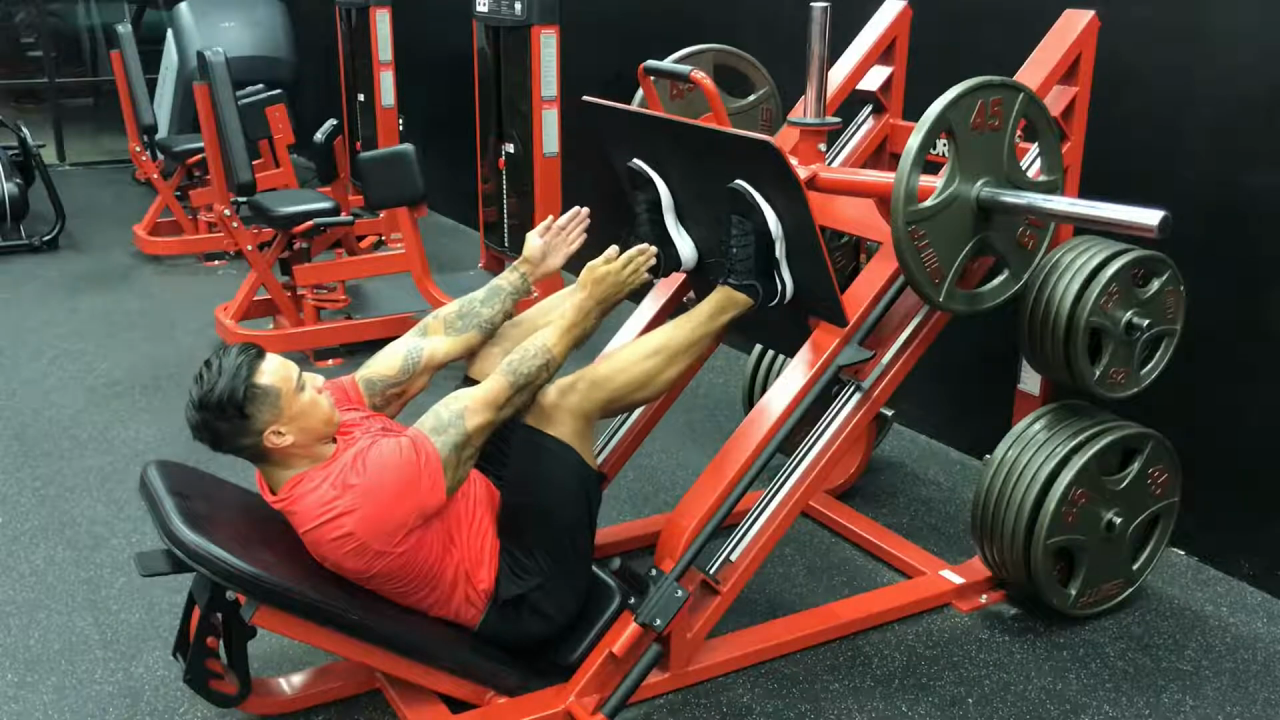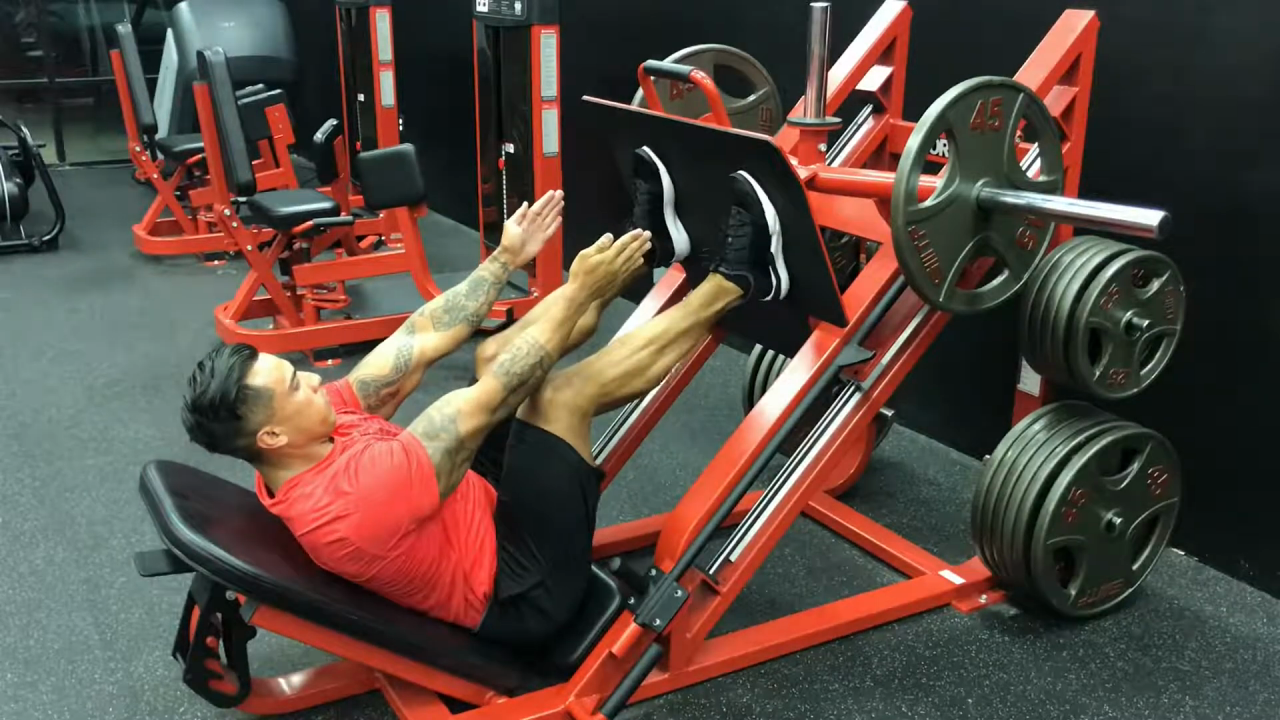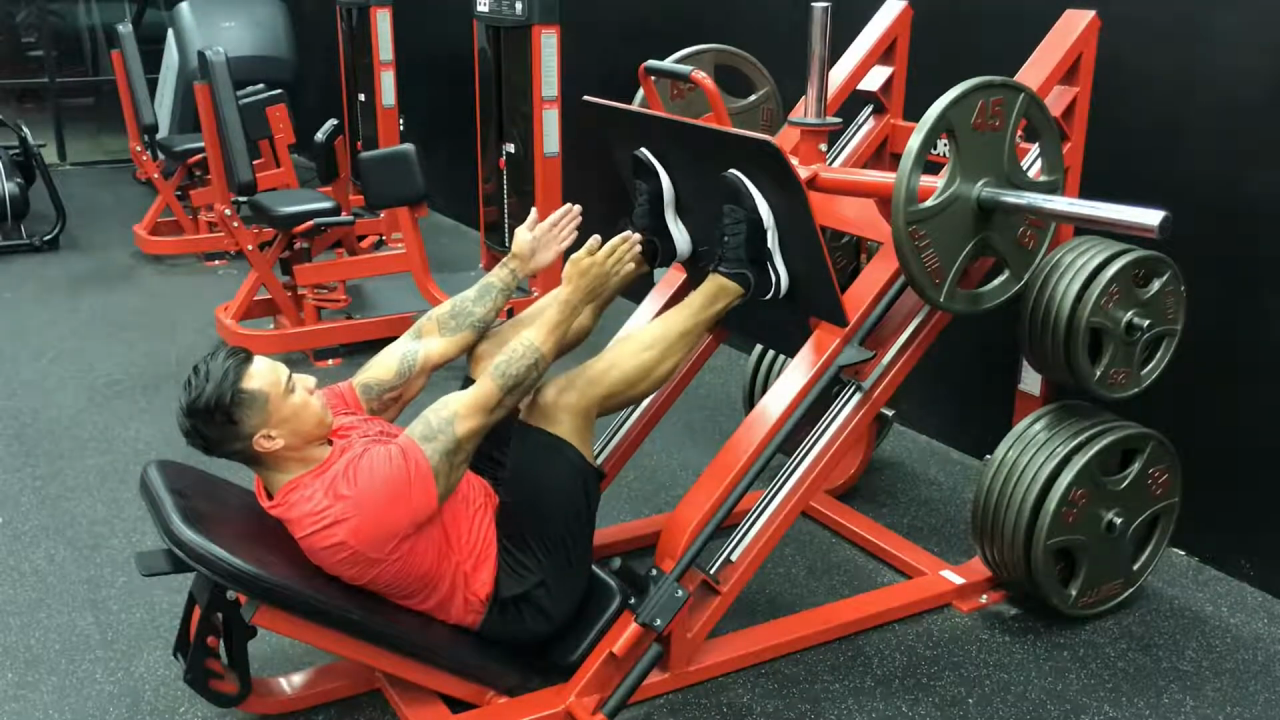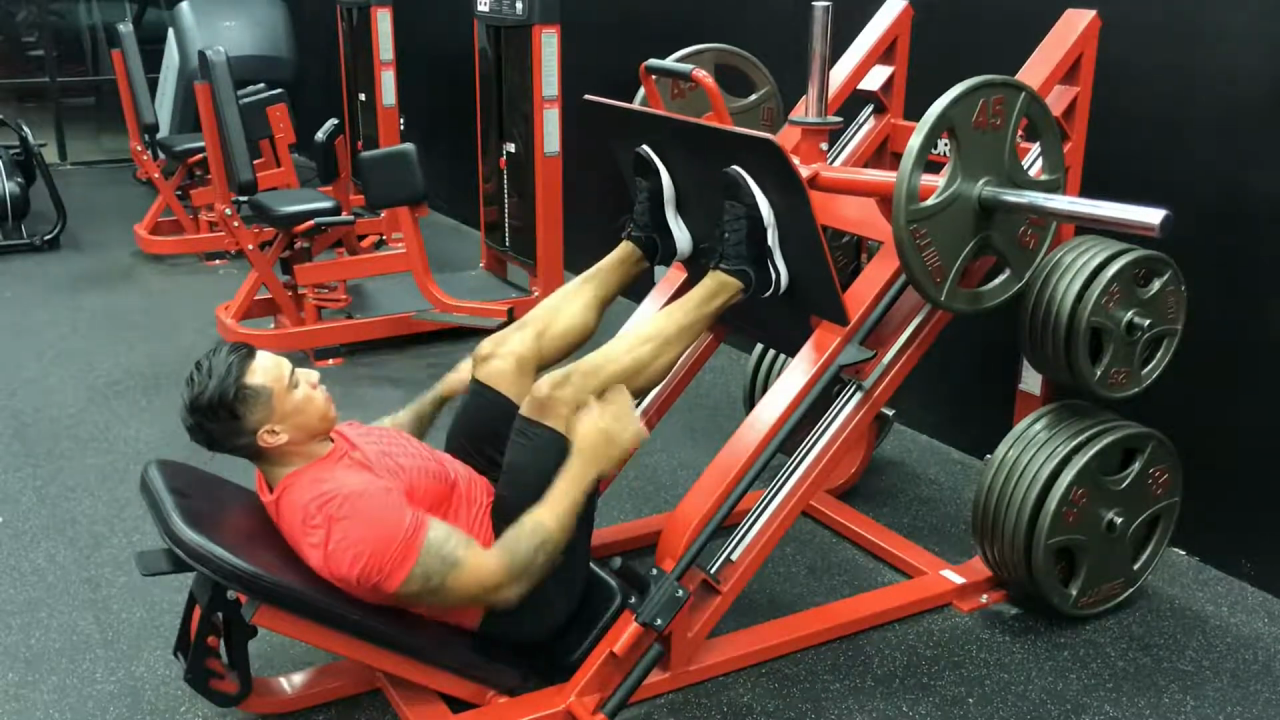
dt=1s
person 1, frame 1
left shoulder: (312, 423)
right shoulder: (356, 490)
left elbow: (430, 347)
right elbow: (498, 401)
left wrist: (527, 269)
right wrist: (588, 301)
left hip: (485, 511)
right hip: (521, 590)
left knee: (490, 349)
right knee: (562, 398)
left ankle: (647, 259)
right ankle: (739, 292)
person 1, frame 2
left shoulder: (304, 439)
right shoulder: (351, 495)
left elbow: (418, 345)
right elbow: (490, 405)
left wrist: (506, 258)
right wrist: (580, 290)
left hip: (489, 513)
right hip: (520, 590)
left knee: (495, 354)
right knee: (563, 394)
left ankle: (646, 244)
right ankle: (735, 284)
person 1, frame 3
left shoulder: (312, 430)
right shoulder: (348, 500)
left elbow: (425, 348)
right elbow: (487, 404)
left wrist: (516, 266)
right wrist: (574, 295)
left hip: (486, 507)
right hip: (519, 589)
left knee: (491, 347)
right knee: (564, 397)
left ankle: (646, 247)
right ankle: (734, 280)
person 1, frame 4
left shoulder: (292, 460)
right shoulder: (345, 515)
right elbow: (498, 580)
left wrist: (439, 393)
right wrist: (586, 463)
left hip: (477, 505)
right hip: (517, 589)
left knee: (501, 354)
right knee: (557, 394)
left ankle: (645, 243)
right ankle: (732, 280)
